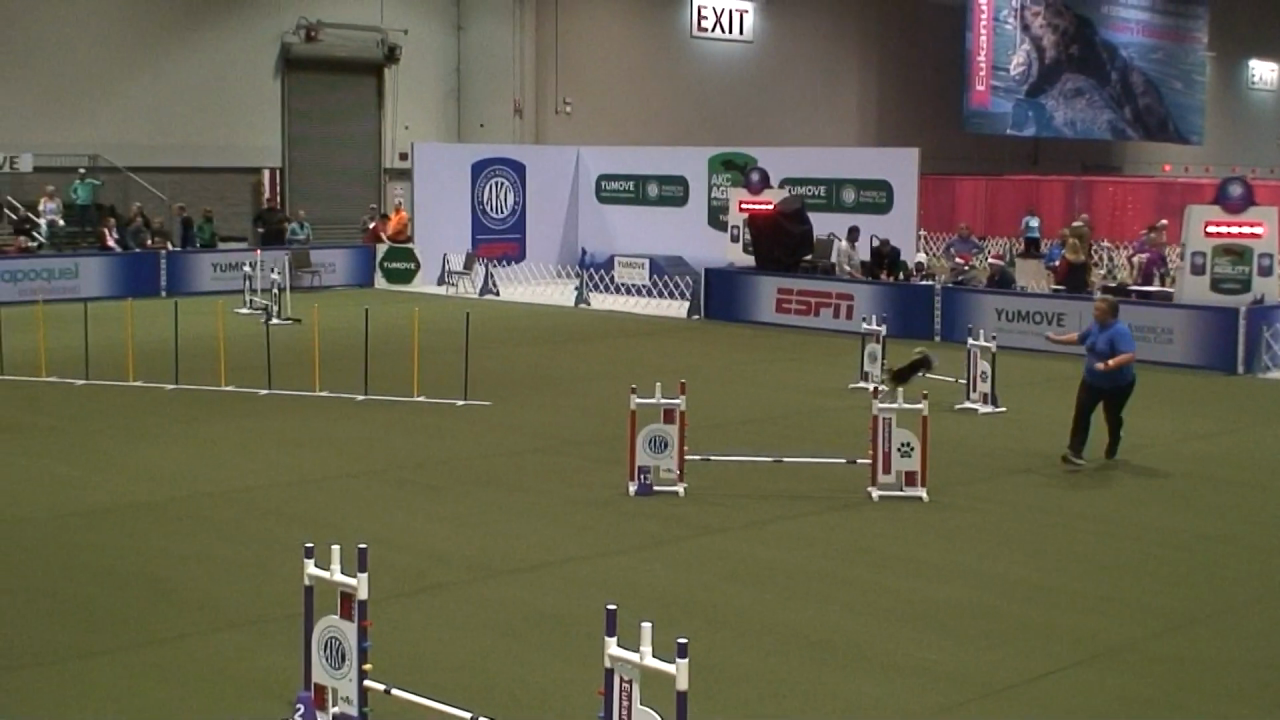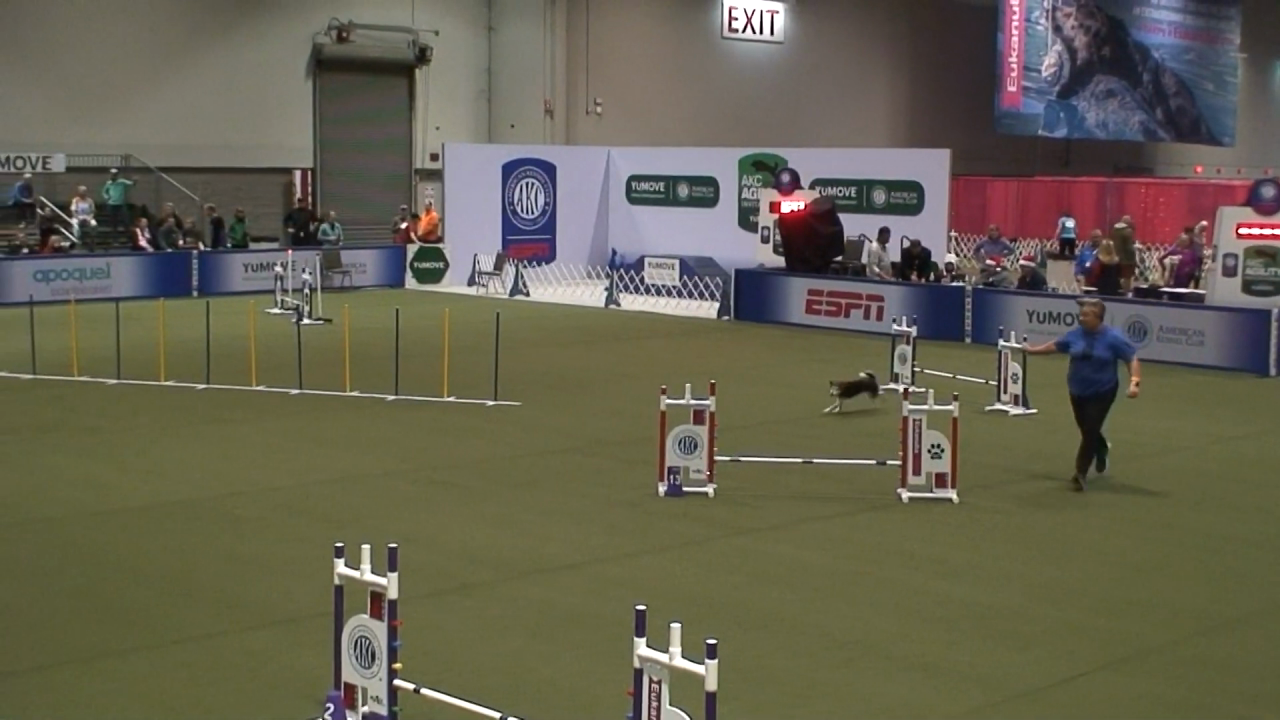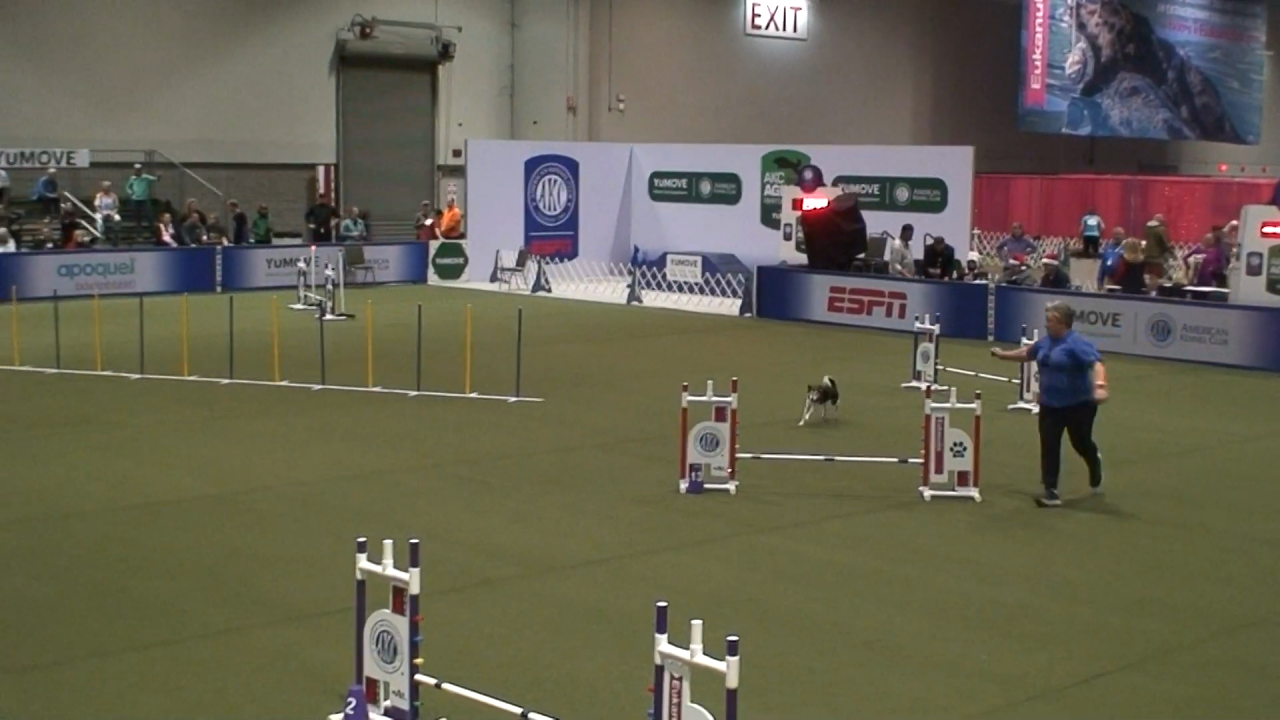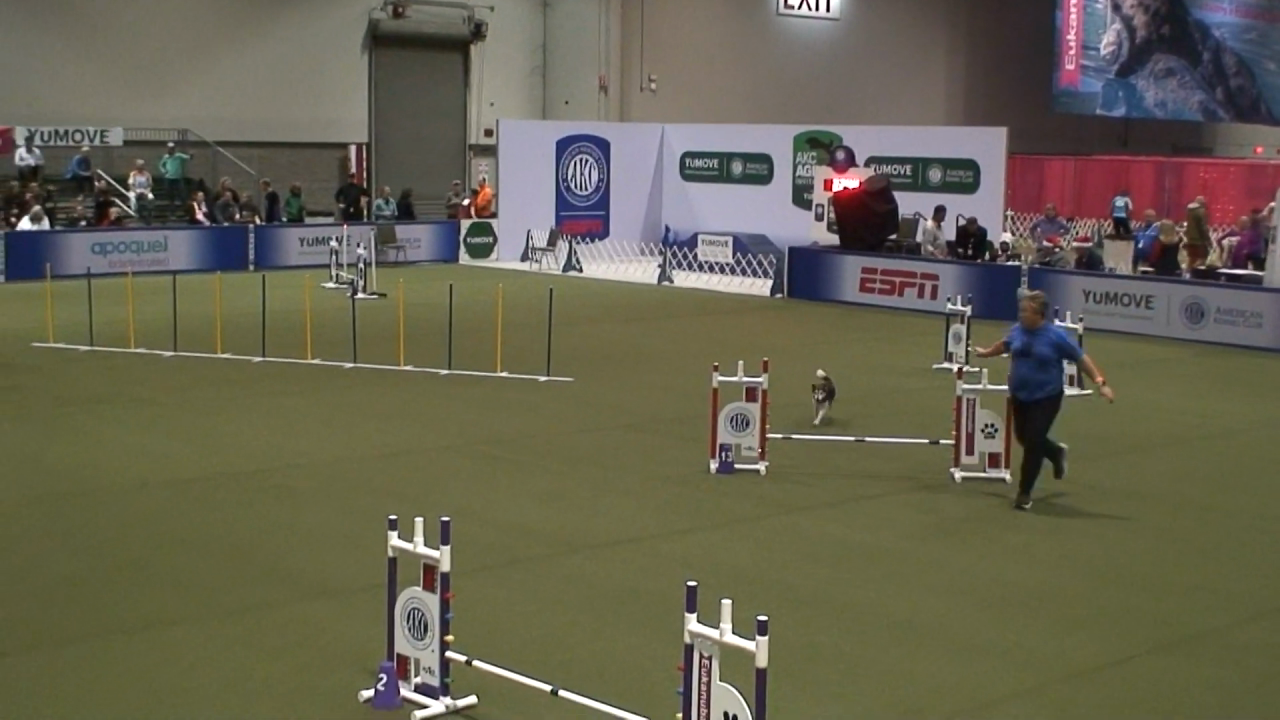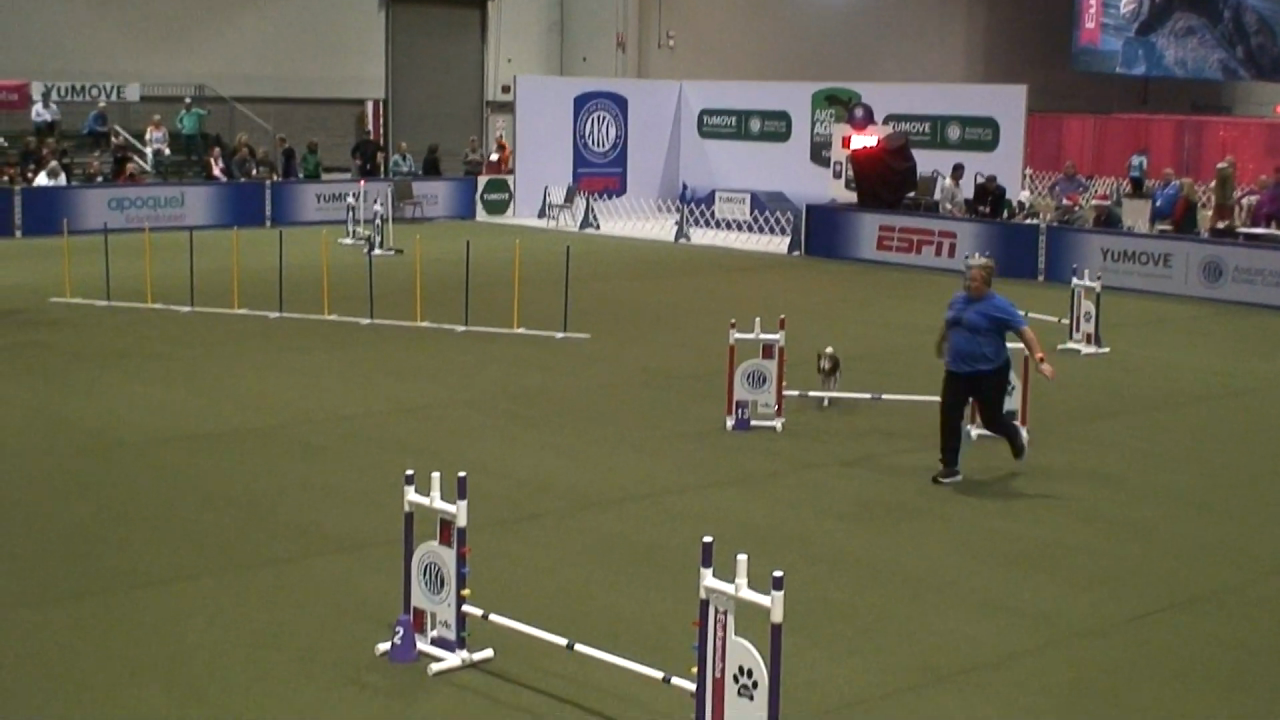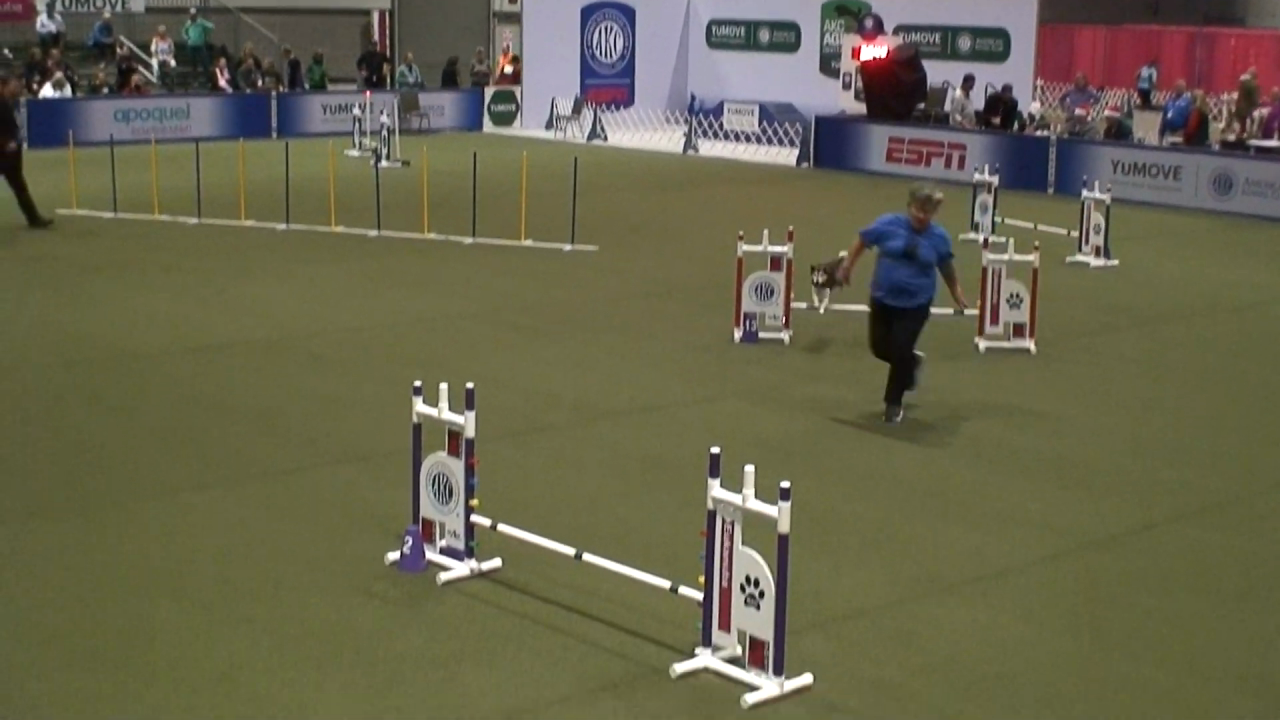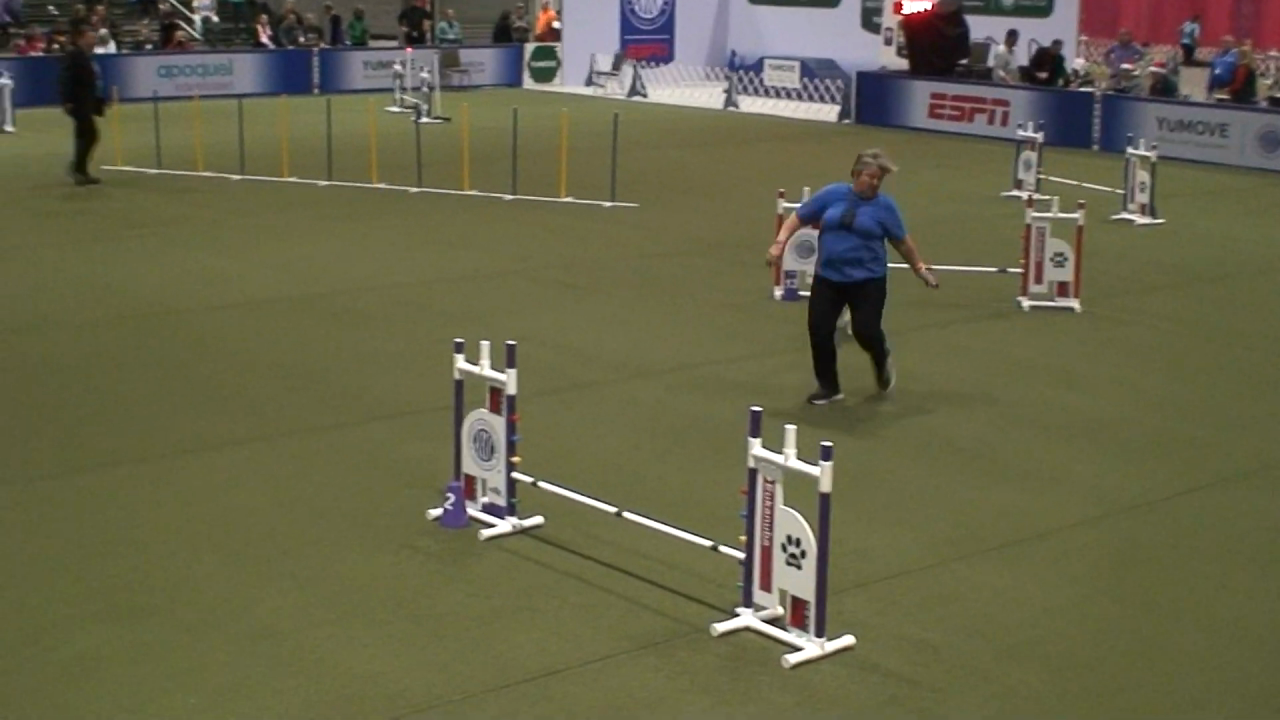
dt=0.3s
person 1, frame 1
left shoulder: (1120, 332)
right shoulder: (1096, 327)
left elbow: (1129, 356)
right elbow: (1079, 337)
left wrist: (1107, 365)
right wrist: (1055, 338)
left hip: (1117, 384)
right hip: (1092, 380)
left knee: (1112, 416)
right knee: (1081, 412)
left ankle: (1113, 445)
right ankle: (1075, 452)
person 1, frame 2
left shoulder: (1113, 337)
right shoulder: (1075, 333)
left elbow: (1132, 359)
right elbow: (1056, 346)
left wrist: (1134, 382)
right wrist: (1034, 350)
left hip: (1102, 392)
right hip: (1078, 391)
left knee: (1090, 428)
right knee: (1086, 428)
left ankle: (1081, 473)
right ankle: (1102, 448)
person 1, frame 3
left shoulder: (1077, 343)
right shoulder: (1046, 340)
left elbow: (1096, 365)
right elbow: (1029, 352)
left wrist: (1100, 386)
right wrist: (1003, 354)
left hip: (1078, 402)
right hip: (1050, 403)
left knee: (1081, 442)
right knee: (1048, 443)
left ankle: (1095, 464)
right ankle: (1050, 491)
person 1, frame 4
left shoulder: (1056, 335)
right shoulder: (1018, 329)
left elbow: (1081, 359)
right elbow: (1005, 344)
left wrist: (1100, 382)
right wrist: (987, 352)
left hip: (1047, 396)
right hip: (1019, 395)
left knee: (1034, 440)
right knee: (1025, 437)
left ankle: (1025, 491)
right ankle: (1056, 453)
person 1, frame 5
left shoulder: (997, 304)
right shoulder: (958, 300)
left elbow: (1024, 330)
left wrist: (1039, 360)
right wrist: (941, 342)
left hip: (989, 372)
right hip: (957, 371)
left knee: (991, 419)
right knee: (949, 414)
left ankle: (1014, 434)
right ankle: (949, 468)
person 1, frame 6
left shoulder: (939, 237)
right shoulder: (888, 224)
left elbow: (947, 267)
right elbow: (862, 240)
left wrist: (956, 293)
right wrist: (847, 265)
left hip: (916, 304)
right hip: (882, 298)
left knee: (899, 349)
right knee: (880, 347)
left ankle: (894, 402)
right ankle: (911, 362)
person 1, frame 7
left shoulder: (885, 207)
right shoulder: (831, 195)
left elbow: (902, 242)
right elbow: (798, 217)
left wrist: (920, 269)
right wrist: (779, 243)
left hip: (867, 280)
right hip: (827, 277)
left knee: (866, 330)
right knee: (819, 329)
left ankle: (881, 360)
right ankle: (828, 386)
